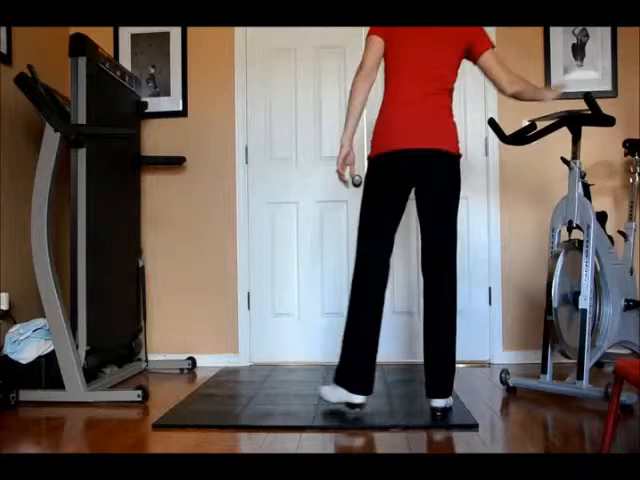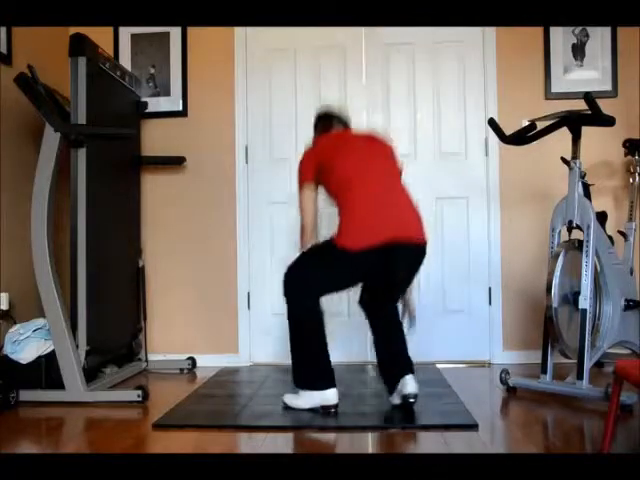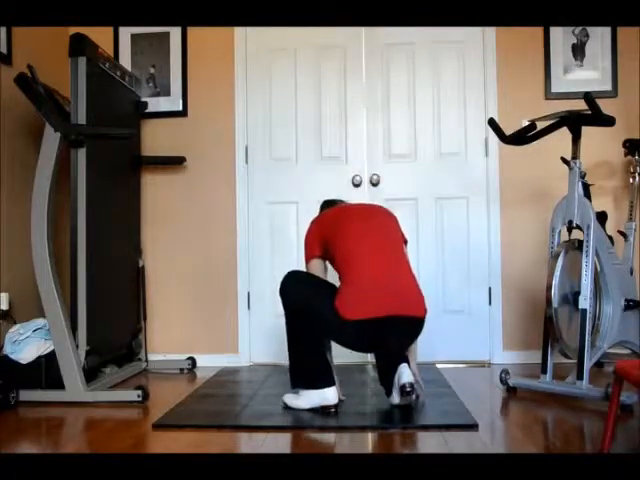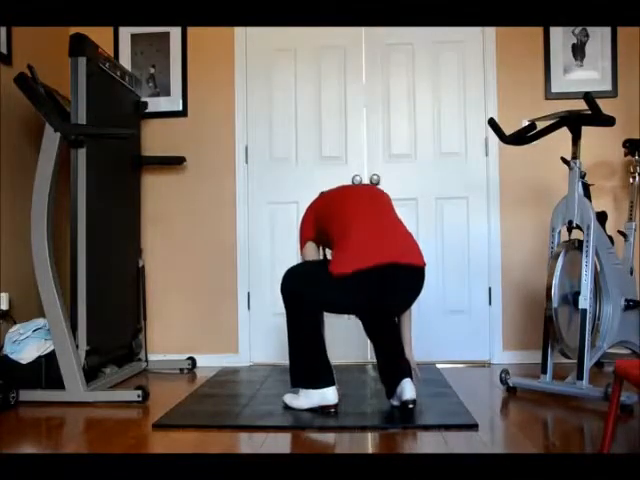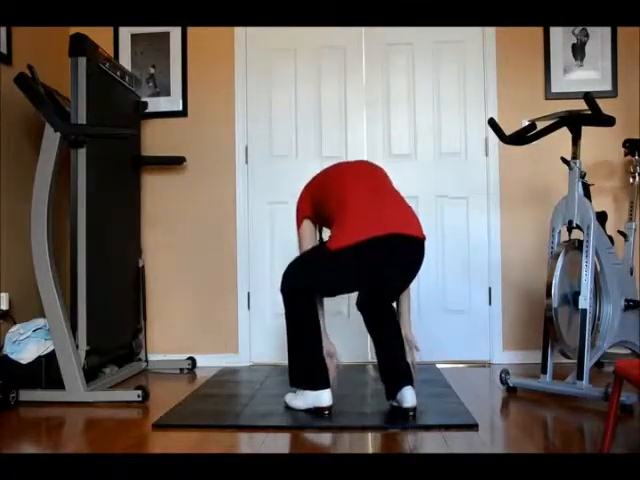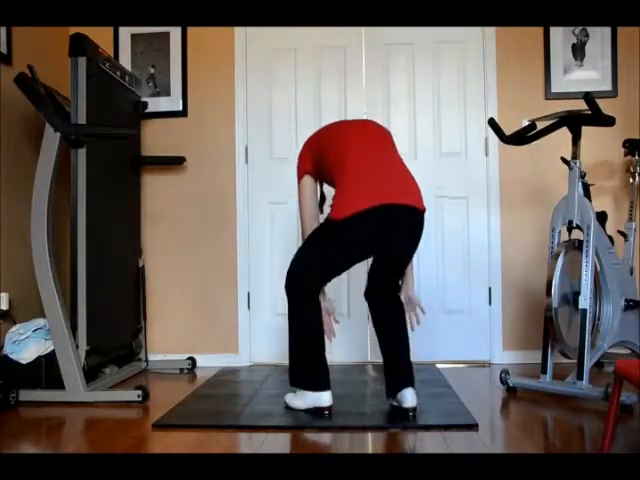
dt=0.7s
person 1, frame 1
left shoulder: (388, 27)
right shoulder: (467, 30)
left elbow: (365, 74)
right elbow: (510, 85)
left wrist: (347, 139)
right wrist: (546, 93)
left hip: (392, 148)
right hip: (441, 150)
left knee: (371, 263)
right knee: (440, 269)
left ankle: (353, 383)
right ankle: (440, 390)
person 1, frame 2
left shoulder: (314, 153)
right shoulder: (379, 143)
left elbow: (309, 229)
right wrist: (402, 285)
left hip: (362, 242)
right hip: (413, 241)
left knee: (298, 283)
right knee: (380, 302)
left ankle: (318, 388)
right ankle: (402, 379)
person 1, frame 3
left shoulder: (320, 224)
right shoulder: (385, 215)
left elbow: (318, 293)
left wrist: (327, 369)
right wrist: (409, 358)
left hip: (358, 323)
right hip: (411, 323)
left knee: (293, 287)
left ankle: (319, 388)
right ankle: (399, 370)
person 1, frame 4
left shoulder: (315, 210)
right shoulder: (377, 194)
left elbow: (313, 282)
left wrist: (319, 356)
right wrist: (406, 344)
left hip: (359, 274)
right hip: (412, 272)
left knee: (293, 285)
right knee: (377, 309)
left ankle: (319, 388)
right ankle: (401, 383)
person 1, frame 5
left shoulder: (312, 192)
right shoulder: (374, 172)
left elbow: (313, 268)
left wrist: (322, 338)
right wrist: (404, 325)
left hip: (360, 245)
right hip: (413, 244)
left knee: (294, 285)
right knee: (377, 303)
left ankle: (315, 390)
right ankle: (402, 389)
person 1, frame 6
left shoulder: (313, 147)
right shoulder: (378, 131)
left elbow: (311, 227)
left wrist: (320, 294)
right wrist: (407, 285)
left hip: (359, 213)
right hip: (411, 211)
left knee: (300, 283)
right knee: (384, 292)
left ankle: (315, 390)
right ankle: (403, 389)
